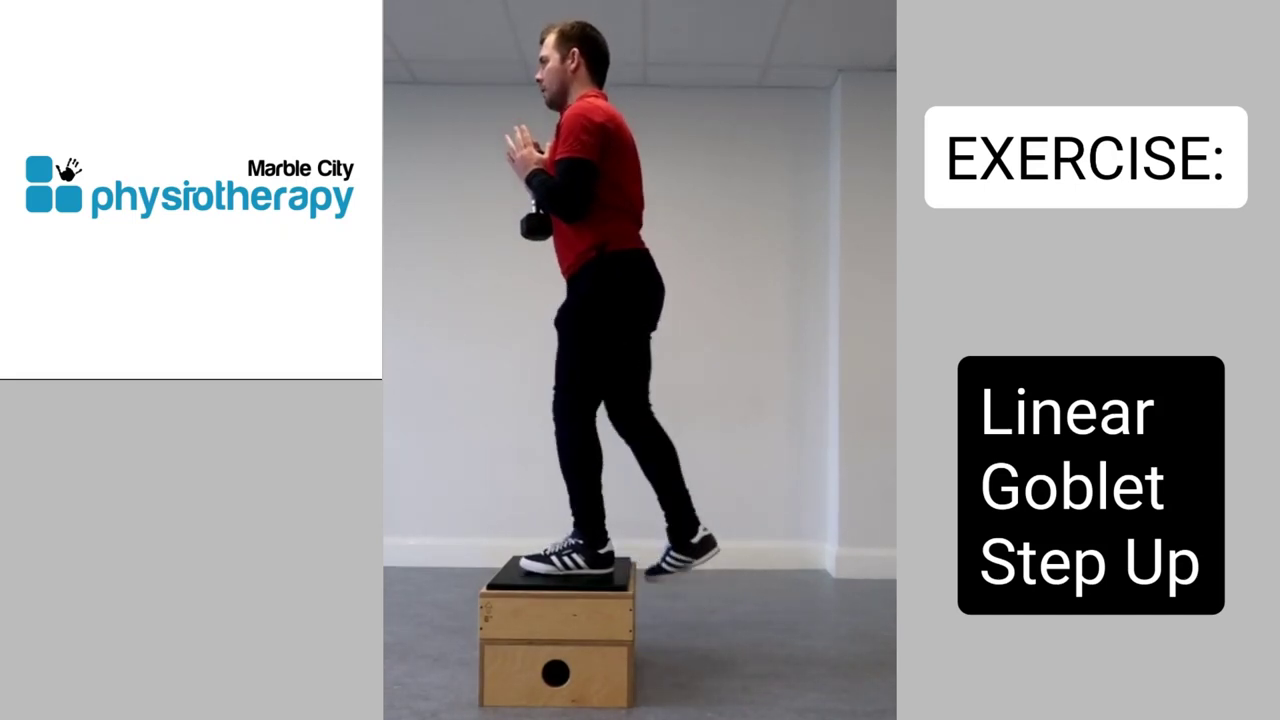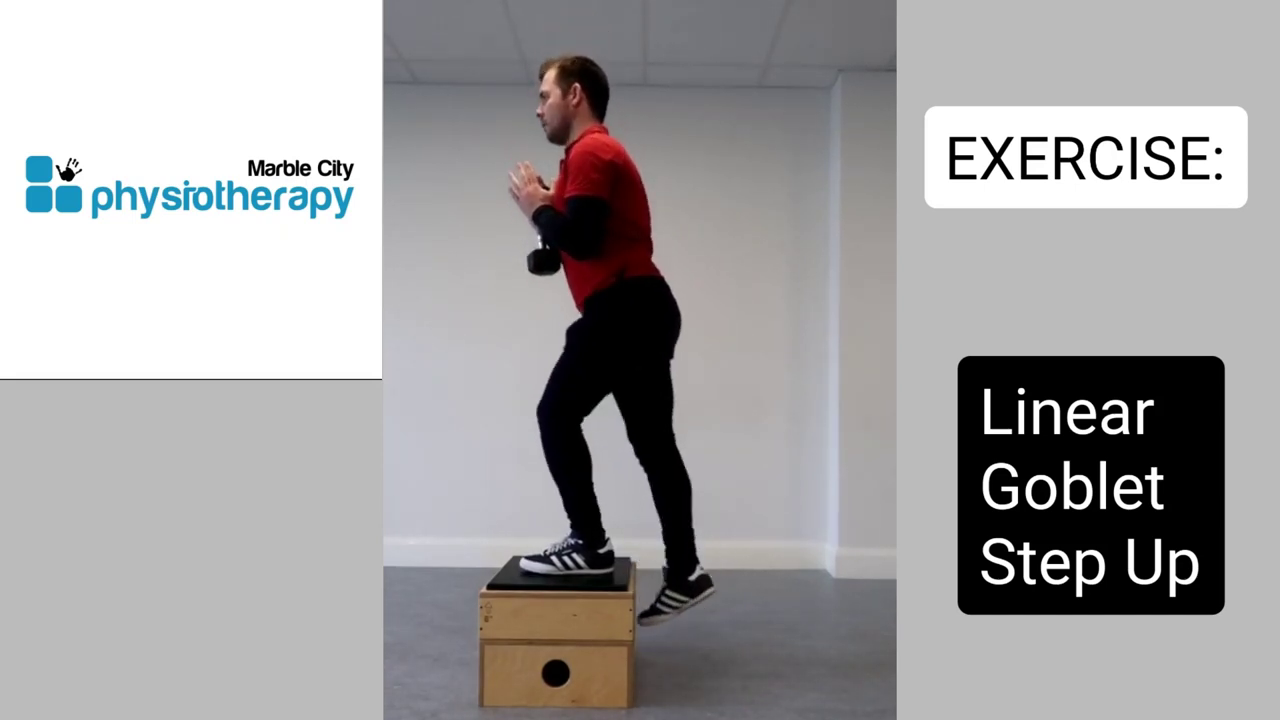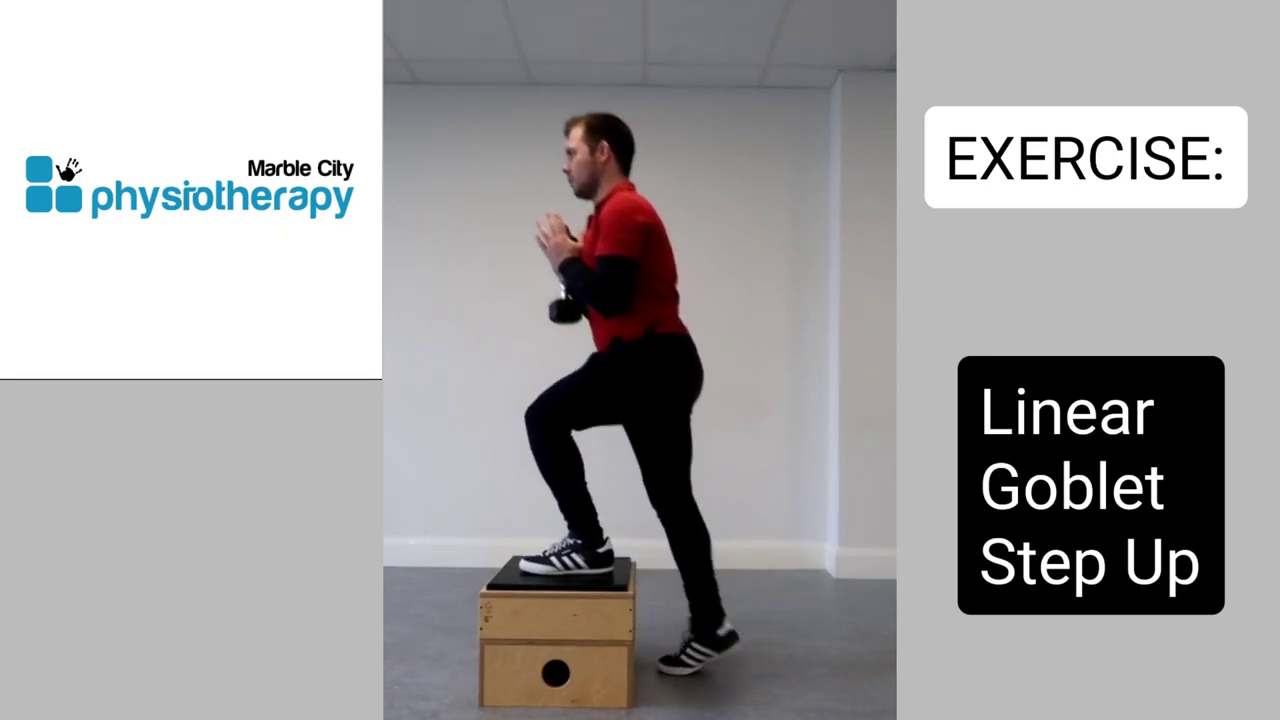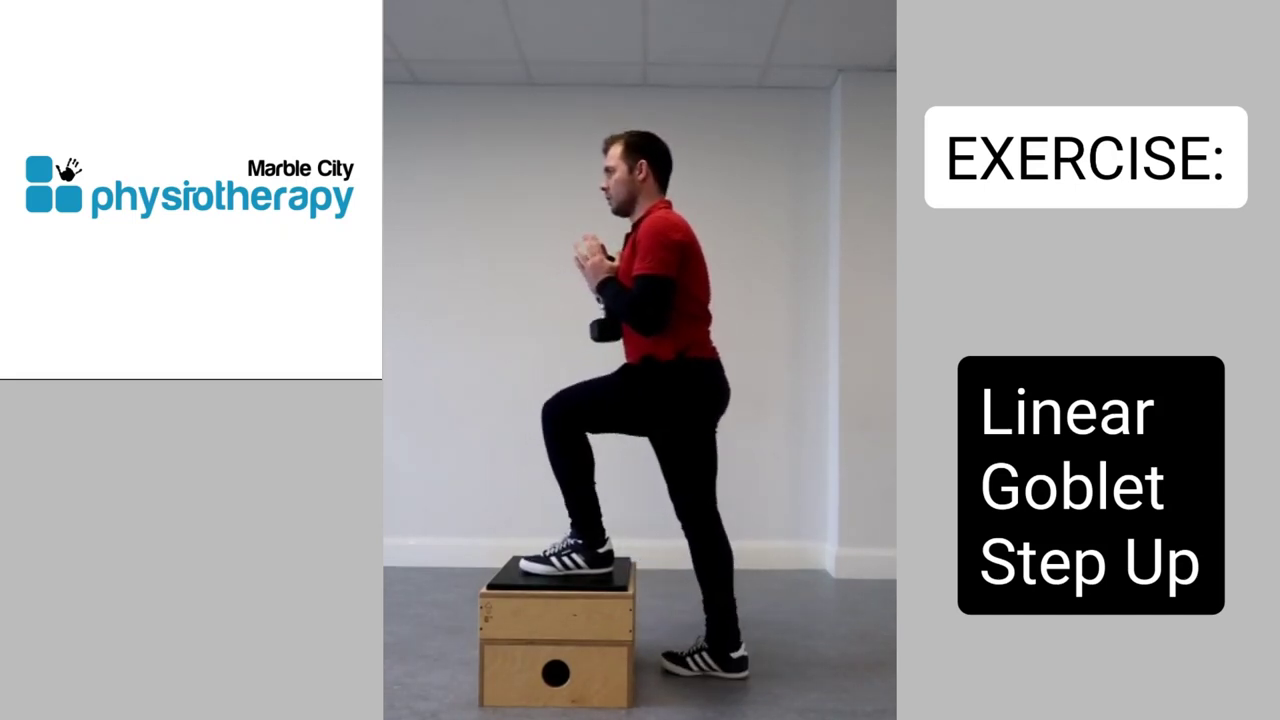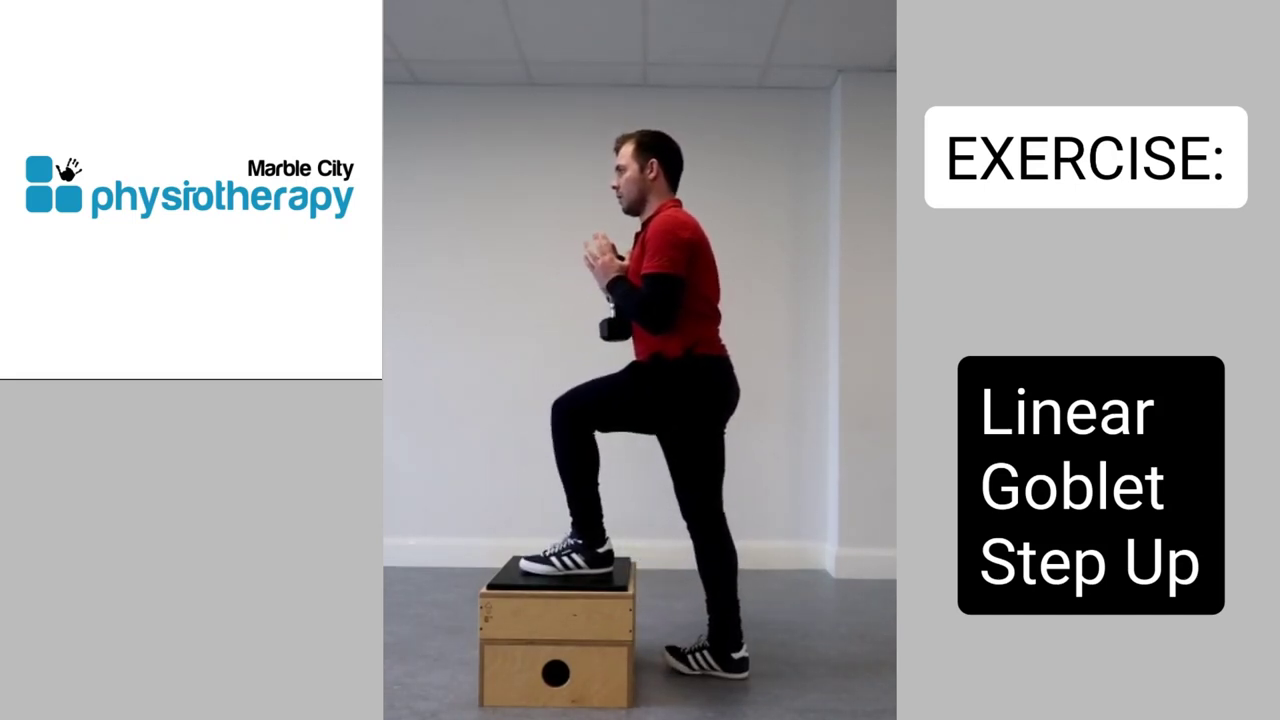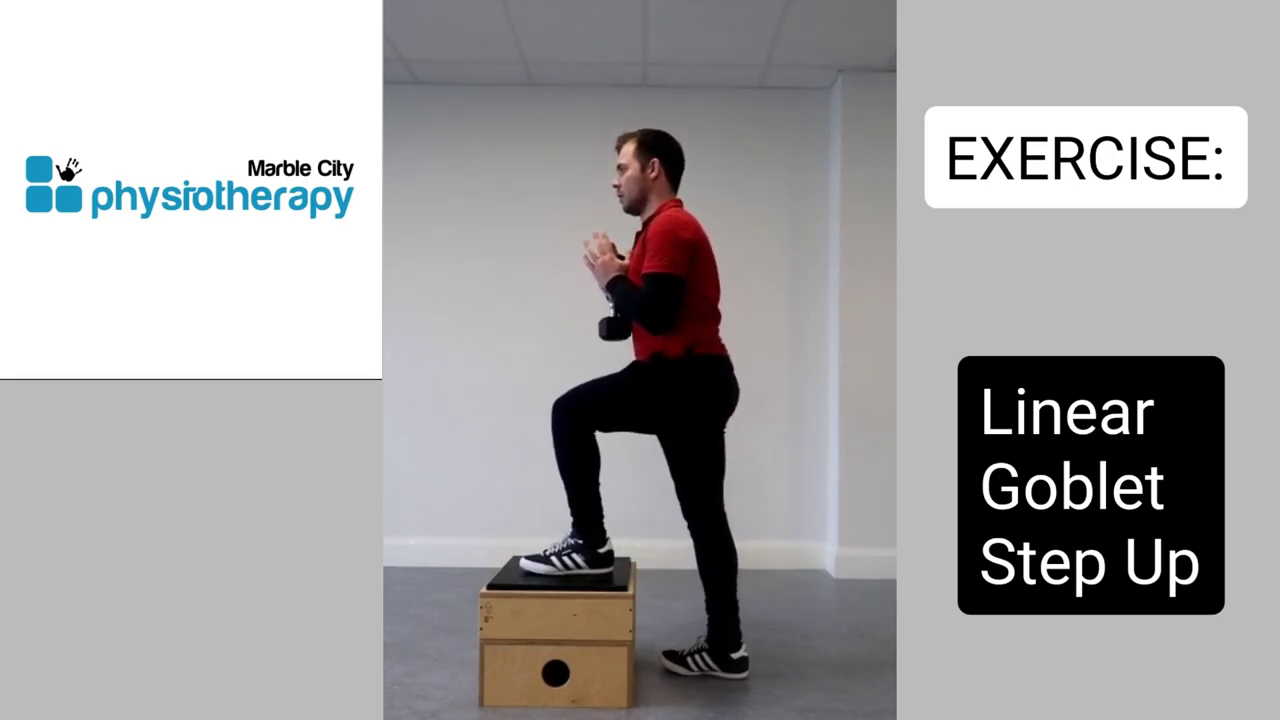
dt=0.3s
person 1, frame 1
left shoulder: (583, 116)
right shoulder: (598, 118)
left elbow: (570, 203)
left wrist: (530, 171)
right wrist: (545, 172)
left hip: (607, 282)
right hip: (626, 280)
left knee: (573, 412)
right knee: (630, 414)
left ankle: (589, 546)
right ankle: (687, 535)
person 1, frame 2
left shoulder: (590, 153)
right shoulder: (598, 153)
left elbow: (581, 239)
left wrist: (537, 208)
right wrist: (549, 207)
left hip: (625, 310)
right hip: (641, 310)
left knee: (557, 415)
right knee: (654, 444)
left ankle: (590, 546)
right ankle: (684, 573)
person 1, frame 3
left shoulder: (621, 211)
right shoulder: (618, 212)
left elbow: (610, 299)
left wrist: (563, 259)
right wrist: (575, 261)
left hip: (648, 361)
right hip: (659, 363)
left knee: (546, 418)
right knee: (672, 500)
left ankle: (587, 544)
right ankle: (711, 627)
person 1, frame 4
left shoulder: (660, 229)
right shoulder: (653, 230)
left elbow: (647, 317)
left wrist: (600, 280)
right wrist: (610, 279)
left hip: (679, 383)
right hip: (687, 383)
left knee: (563, 415)
right knee: (698, 515)
left ankle: (589, 543)
right ankle: (725, 646)
person 1, frame 5
left shoulder: (668, 227)
right shoulder: (663, 229)
left elbow: (656, 315)
left wrist: (610, 279)
right wrist: (621, 279)
left hip: (686, 380)
right hip: (696, 383)
left knee: (571, 413)
right knee: (703, 516)
left ankle: (588, 543)
right ankle: (726, 646)
person 1, frame 6
left shoulder: (669, 227)
right shoulder: (664, 228)
left elbow: (656, 316)
left wrist: (611, 278)
right wrist: (621, 278)
left hip: (686, 381)
right hip: (696, 383)
left knee: (572, 412)
right knee: (704, 516)
left ankle: (589, 543)
right ankle: (725, 646)
